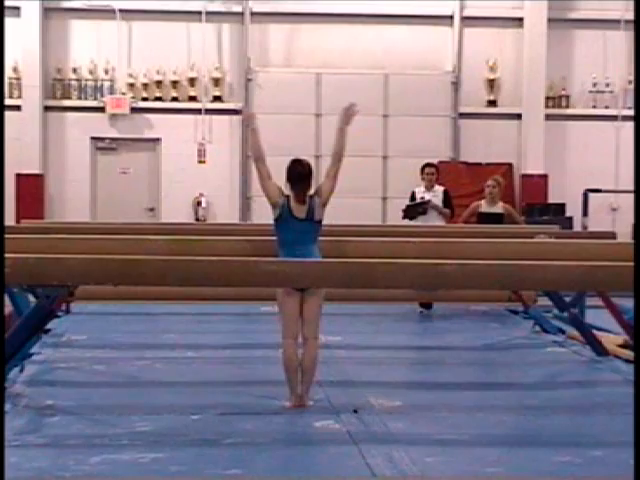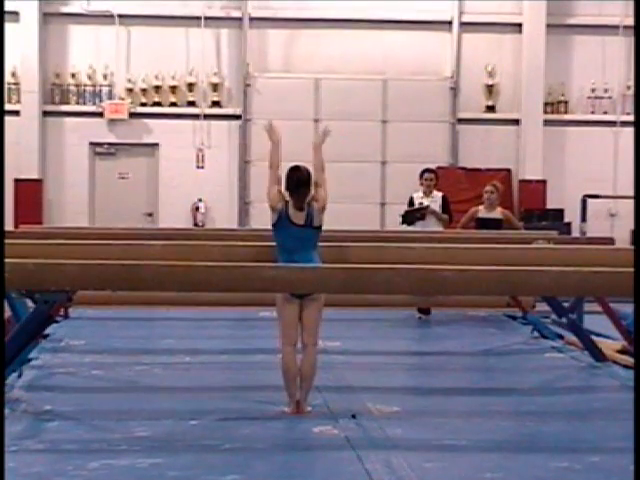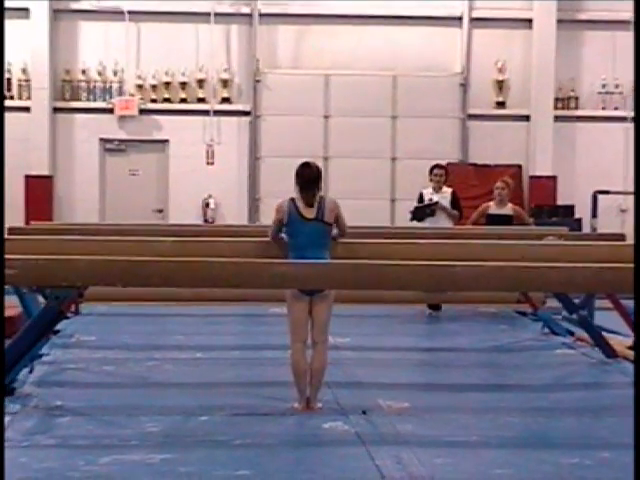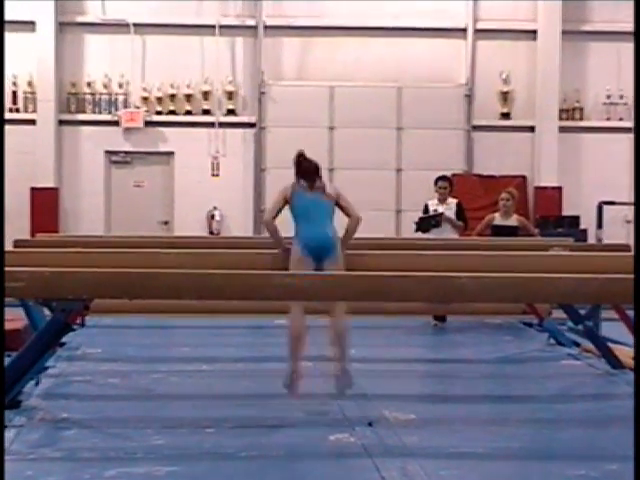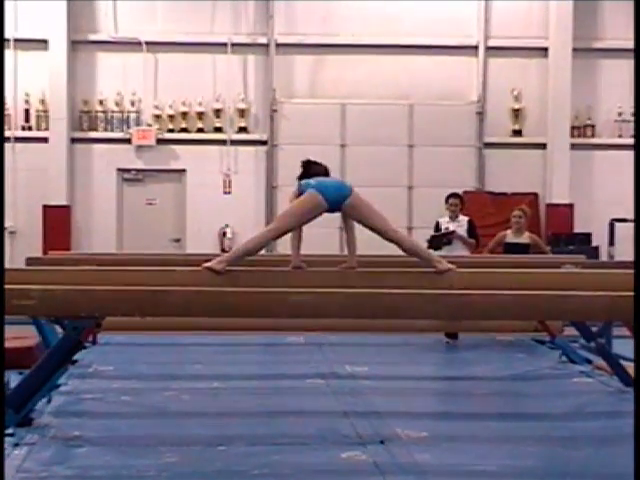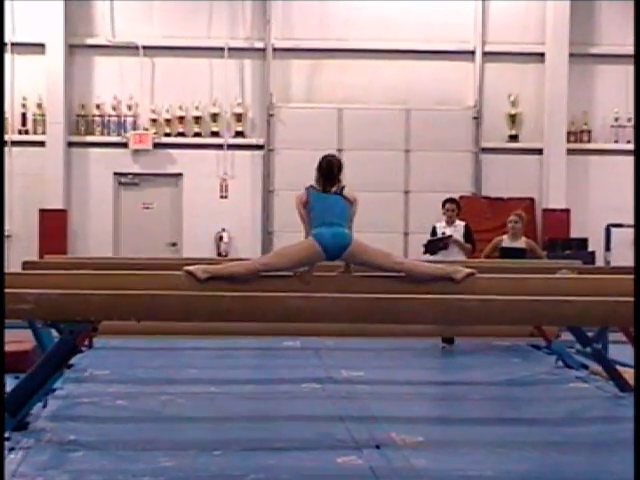
dt=0.7s
person 1, frame 1
left shoulder: (279, 203)
right shoulder: (319, 203)
left elbow: (259, 164)
right elbow: (336, 162)
left wrist: (252, 129)
right wrist: (343, 126)
left knee: (290, 337)
right knee: (310, 336)
left ankle: (294, 395)
right ankle: (305, 395)
person 1, frame 2
left shoulder: (278, 209)
right shoulder: (317, 209)
left elbow: (274, 172)
right elbow: (320, 175)
left wrist: (275, 142)
right wrist: (317, 147)
left knee: (288, 345)
right knee: (310, 344)
left ankle: (292, 401)
right ankle: (303, 401)
person 1, frame 3
left shoulder: (285, 207)
right shoulder: (330, 205)
left elbow: (274, 236)
right elbow: (343, 231)
left knee: (298, 343)
right knee: (320, 342)
left ankle: (302, 399)
right ankle: (313, 399)
person 1, frame 4
left shoulder: (290, 190)
right shoulder: (331, 190)
left elbow: (268, 220)
right elbow: (355, 217)
left wrist: (282, 245)
right wrist: (342, 244)
left hip: (305, 245)
right hip: (329, 244)
left knee: (297, 310)
right knee: (337, 311)
left ankle: (294, 369)
right ankle: (341, 366)
person 1, frame 5
left shoulder: (299, 189)
right shoulder: (337, 182)
left elbow: (295, 227)
right elbow: (349, 226)
left wrist: (296, 259)
right wrist: (352, 260)
left hip: (319, 196)
right hip: (344, 191)
left knee: (271, 231)
right knee: (393, 233)
left ankle: (223, 261)
right ankle: (437, 261)
person 1, frame 6
left shoulder: (304, 195)
right shoulder: (350, 196)
left wrist: (307, 263)
right wrist: (347, 263)
left hip: (320, 240)
right hip: (344, 241)
left knee: (263, 264)
right knee: (398, 264)
left ankle: (207, 270)
right ankle: (453, 271)
person 2, frame 1
left shoulder: (443, 192)
right shoulder: (415, 193)
left elbow: (450, 214)
right elbow: (410, 215)
left wrist: (435, 206)
right wrist: (419, 209)
right ankle: (424, 301)
person 2, frame 2
left shoulder: (442, 197)
right shoulder: (414, 198)
left elbow: (448, 219)
right elbow: (408, 221)
left wrist: (434, 212)
right wrist: (417, 214)
left ankle: (425, 307)
right ankle: (423, 307)
person 2, frame 3
left shoulder: (451, 193)
right shoulder: (423, 194)
left elbow: (458, 216)
right elbow: (417, 217)
left wrist: (444, 208)
right wrist: (427, 211)
left ankle: (435, 304)
right ankle: (433, 304)
person 2, frame 4
left shoulder: (457, 204)
right shoulder: (429, 205)
left elbow: (463, 226)
left wrist: (449, 219)
left ankle: (441, 315)
right ankle: (438, 315)
person 2, frame 5
left shoulder: (468, 222)
right shoulder: (440, 223)
left elbow: (475, 244)
right elbow: (435, 246)
left wrist: (460, 237)
right wrist: (442, 240)
left ankle: (452, 332)
right ankle: (450, 332)
person 2, frame 6
left shoulder: (464, 226)
right shoulder: (436, 227)
left elbow: (471, 249)
left wrist: (456, 241)
left ankle: (448, 337)
right ankle: (446, 337)
